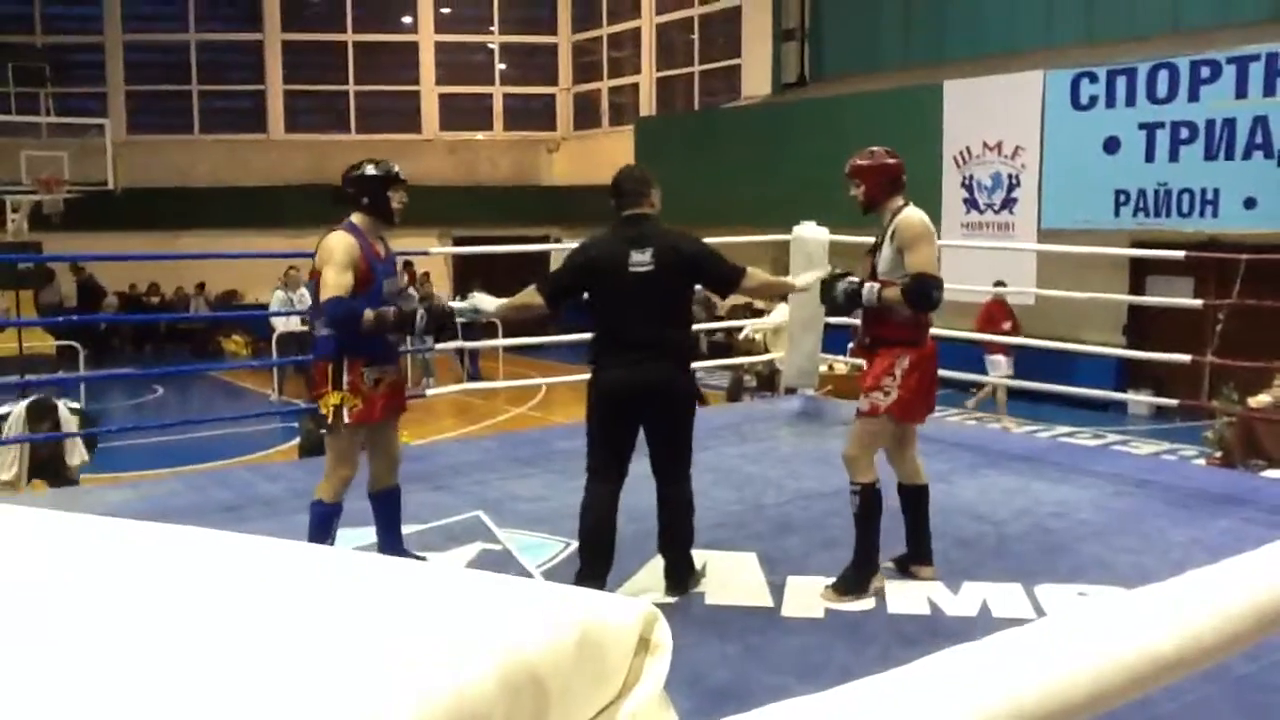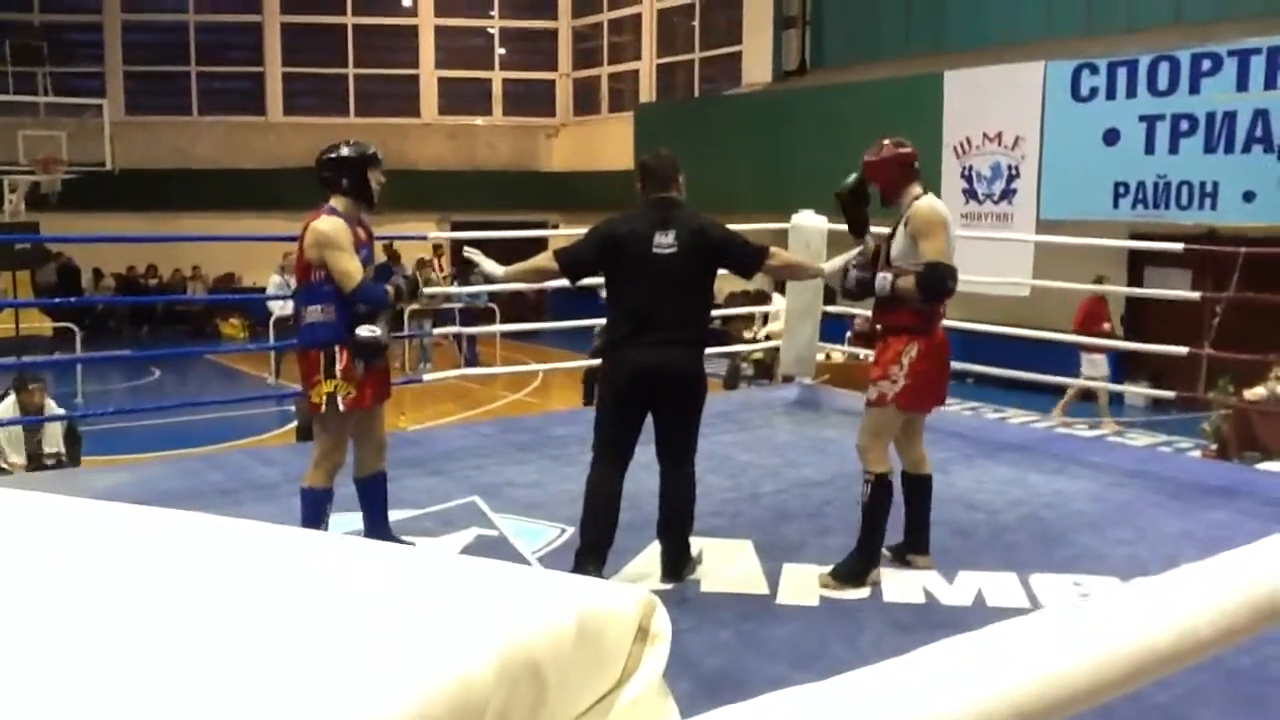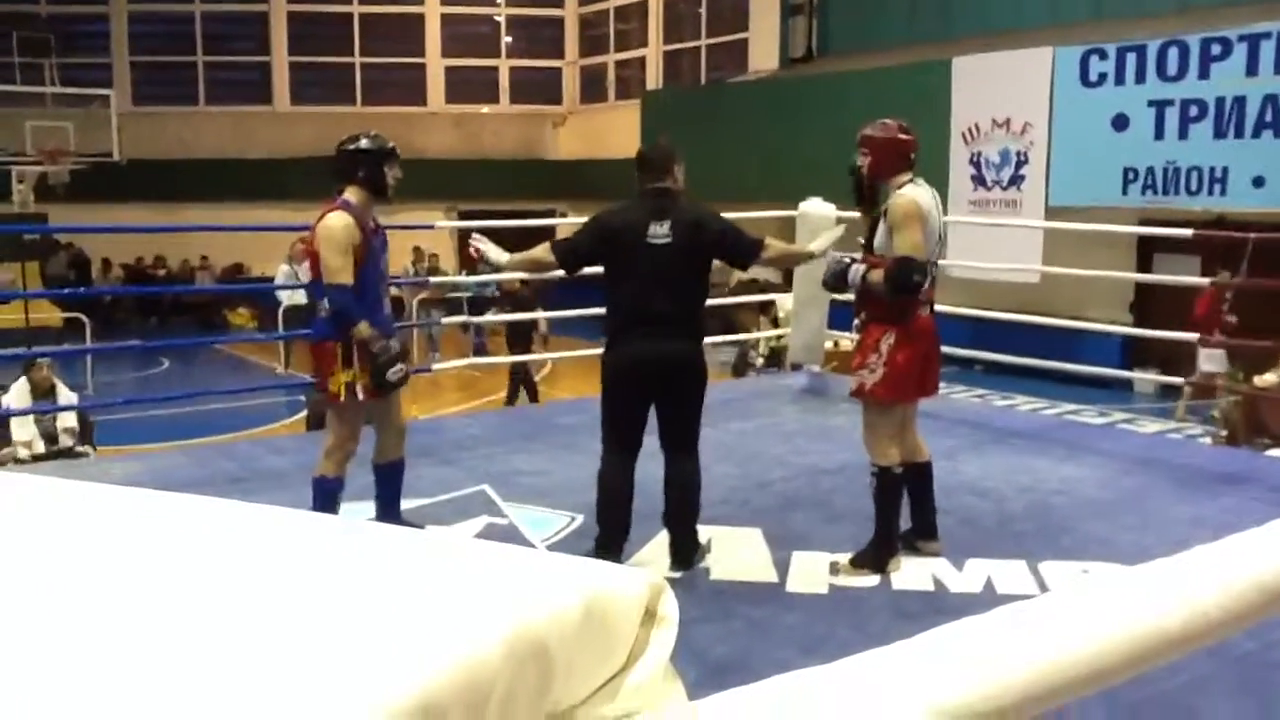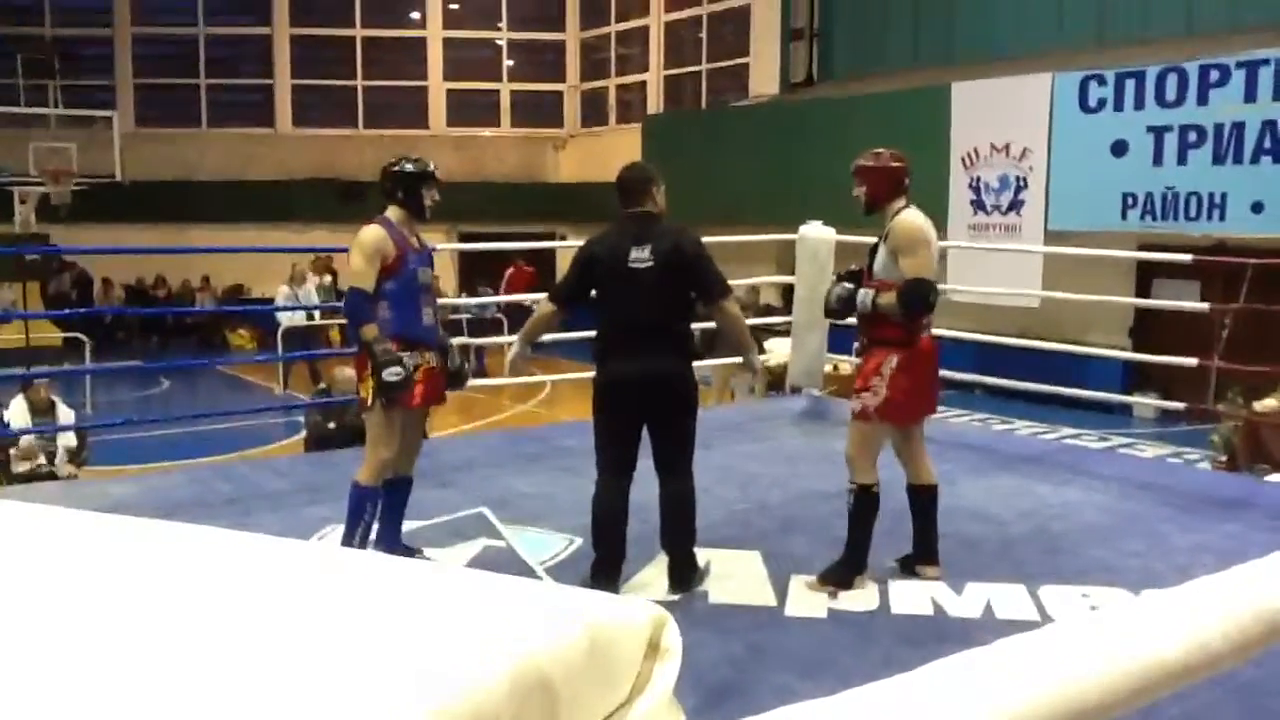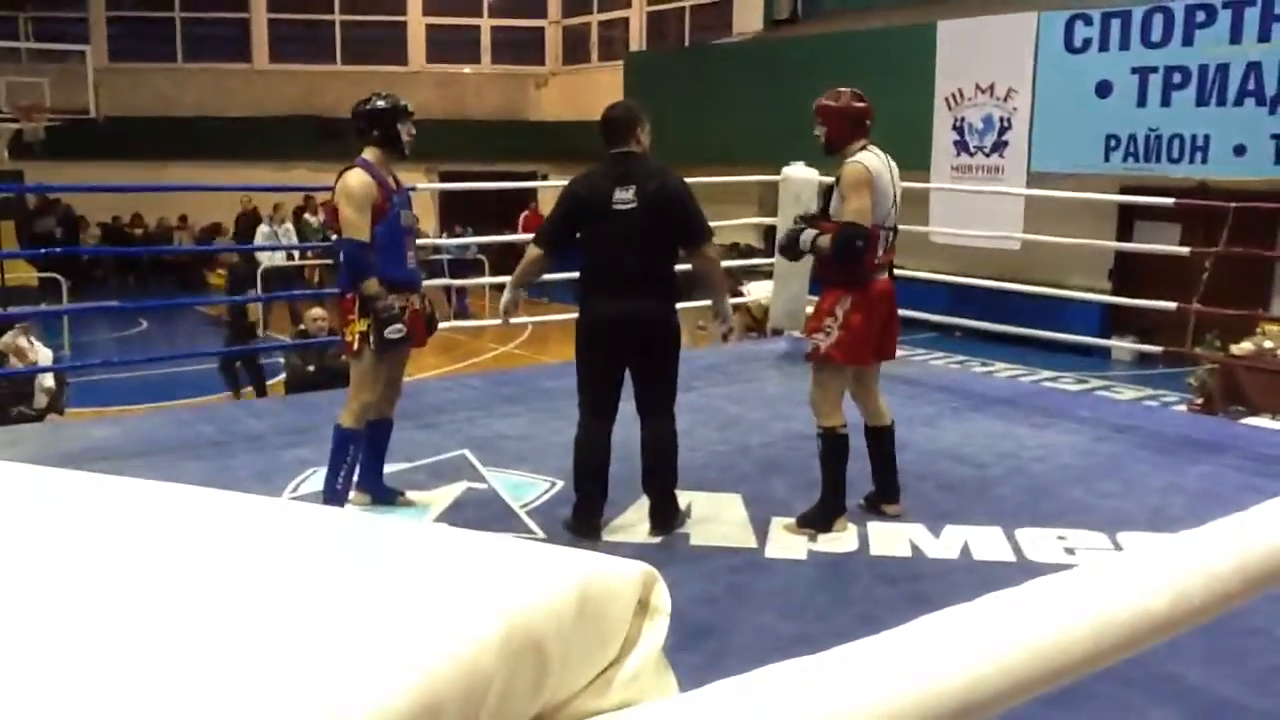
dt=1s
person 1, frame 1
left shoulder: (911, 223)
right shoulder: (894, 225)
left elbow: (925, 294)
left wrist: (865, 293)
right wrist: (855, 287)
left hip: (902, 357)
right hip: (893, 353)
left knee: (857, 455)
right knee: (902, 454)
left ankle: (864, 570)
right ankle: (919, 557)
person 1, frame 2
left shoulder: (927, 212)
right shoulder: (907, 216)
left elbow: (940, 283)
right elbow: (874, 269)
left wrist: (877, 284)
right wrist: (857, 223)
left hip: (912, 345)
right hip: (903, 341)
left knee: (871, 444)
right knee: (908, 444)
left ankle: (864, 561)
right ankle: (915, 545)
person 1, frame 3
left shoulder: (905, 201)
right shoulder: (919, 194)
left elbow: (907, 278)
left wrist: (853, 275)
right wrist: (868, 204)
left hip: (893, 332)
right hip: (910, 327)
left knee: (879, 439)
right knee: (903, 432)
left ankle: (883, 548)
right ankle: (924, 531)
person 1, frame 4
left shoulder: (905, 226)
right shoulder: (911, 223)
left elbow: (920, 299)
left wrist: (862, 299)
right wrist: (863, 283)
left hip: (896, 355)
right hip: (907, 351)
left knee: (859, 456)
right knee: (912, 451)
left ankle: (853, 565)
right ankle: (925, 556)
person 1, frame 5
left shoulder: (856, 168)
right shoulder: (882, 162)
left elbow: (854, 243)
left wrist: (807, 239)
right wrist: (821, 227)
left hip: (851, 296)
right hip: (874, 290)
left knee: (825, 399)
right knee: (867, 394)
left ankle: (831, 509)
right ankle: (887, 494)
person 2, frame 1
left shoulder: (594, 250)
right shoulder: (682, 246)
left elbow: (539, 299)
right elbow: (746, 282)
left wrist: (496, 308)
right wrist: (793, 285)
left hip: (612, 381)
right hip: (670, 380)
left knee: (603, 481)
right knee: (673, 478)
left ankle: (591, 580)
right ankle: (680, 573)
person 2, frame 2
left shoulder: (616, 230)
right shoulder: (704, 230)
left elbow: (553, 264)
right elbow: (769, 260)
left wrist: (501, 272)
right wrist: (821, 269)
left hip: (625, 362)
right hip: (682, 364)
left knee: (608, 462)
right knee: (677, 463)
left ankle: (589, 562)
right ankle: (676, 560)
person 2, frame 3
left shoulder: (613, 220)
right shoulder: (700, 220)
left elbow: (553, 256)
right elbow: (763, 252)
left wrist: (506, 261)
right wrist: (812, 251)
left hip: (626, 354)
right hip: (681, 354)
left knee: (618, 453)
right knee: (681, 452)
left ankle: (608, 551)
right ankle: (684, 549)
person 2, frame 4
left shoulder: (599, 246)
right shoulder: (682, 242)
left elbow: (555, 306)
right elbow: (721, 305)
left wrist: (522, 342)
right wrist: (748, 350)
left hip: (616, 374)
right hip: (671, 373)
left knee: (612, 476)
right knee: (675, 474)
left ankle: (605, 574)
right ankle: (682, 570)
person 2, frame 5
left shoulder: (583, 186)
right shoulder: (667, 183)
left elbow: (541, 250)
right elbow: (703, 252)
left wrist: (513, 290)
right wrist: (720, 298)
left hip: (599, 316)
right hip: (654, 315)
left knee: (595, 418)
right knee: (657, 416)
left ankle: (587, 516)
right ankle: (664, 512)
person 3, frame 1
left shoulder: (381, 245)
right shoulder: (341, 244)
right elbow: (335, 311)
left wrist: (416, 312)
right wrist: (392, 318)
left hip: (380, 369)
right hip: (345, 372)
left knee: (387, 462)
right knee: (340, 472)
left ankle: (392, 549)
person 3, frame 2
left shoulder: (360, 227)
right shoulder: (327, 227)
left elbow: (373, 291)
right elbow: (361, 294)
left wrist: (379, 319)
right wrist: (397, 288)
left hip: (363, 352)
right hip: (331, 356)
left knee: (372, 445)
right knee: (329, 455)
left ankle: (378, 535)
person 3, frame 3
left shoulder: (369, 220)
right shoulder: (338, 223)
right elbow: (340, 300)
left wrist: (388, 343)
right wrist: (375, 349)
left hip: (376, 344)
right hip: (349, 350)
left knee: (393, 431)
right knee: (342, 445)
left ankle: (389, 519)
person 3, frame 4
left shoulder: (419, 241)
right shoulder: (374, 237)
right elbow: (357, 303)
left wrist: (446, 349)
right wrist: (380, 352)
left hip: (422, 359)
right hip: (391, 360)
left knee: (407, 455)
right knee: (381, 457)
left ankle: (389, 540)
right ankle: (352, 549)
person 3, frame 5
left shoulder: (392, 179)
right shoulder: (358, 181)
right elbow: (355, 254)
left wrist: (419, 300)
right wrist: (381, 305)
left hip: (400, 301)
right hip: (372, 306)
left knee: (387, 397)
right knee: (363, 400)
left ankle: (370, 483)
right ankle: (334, 496)
